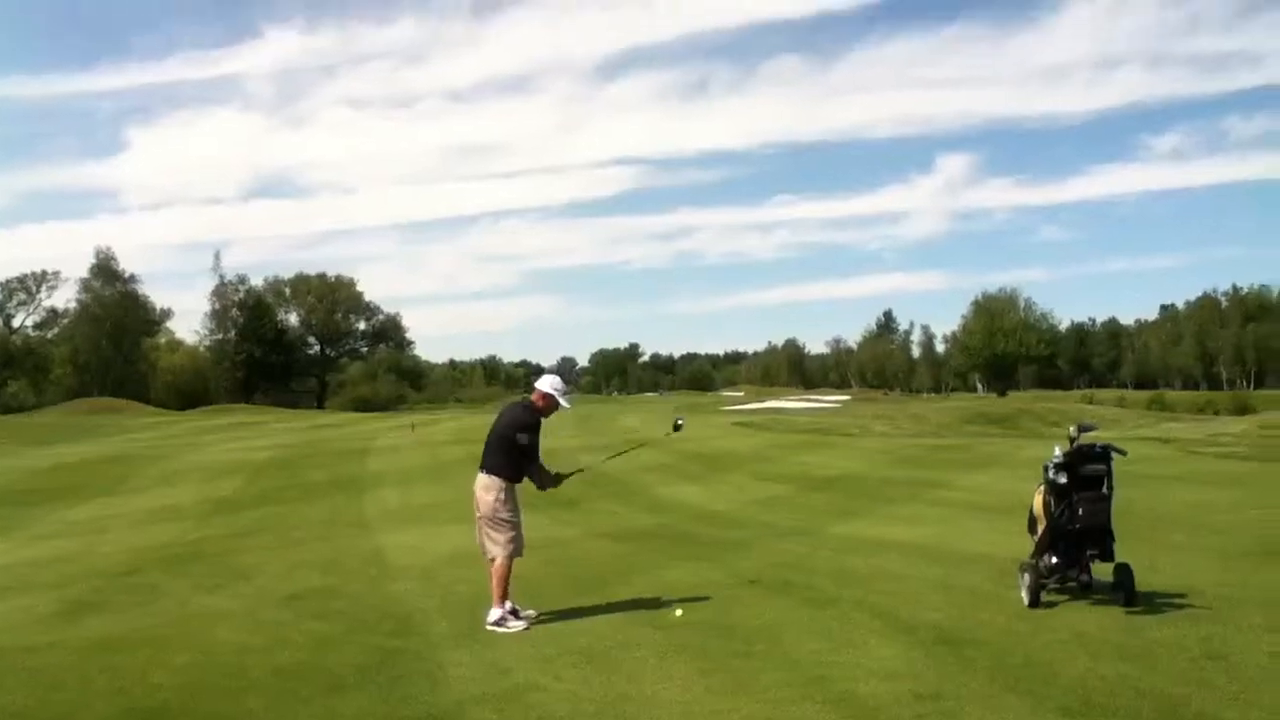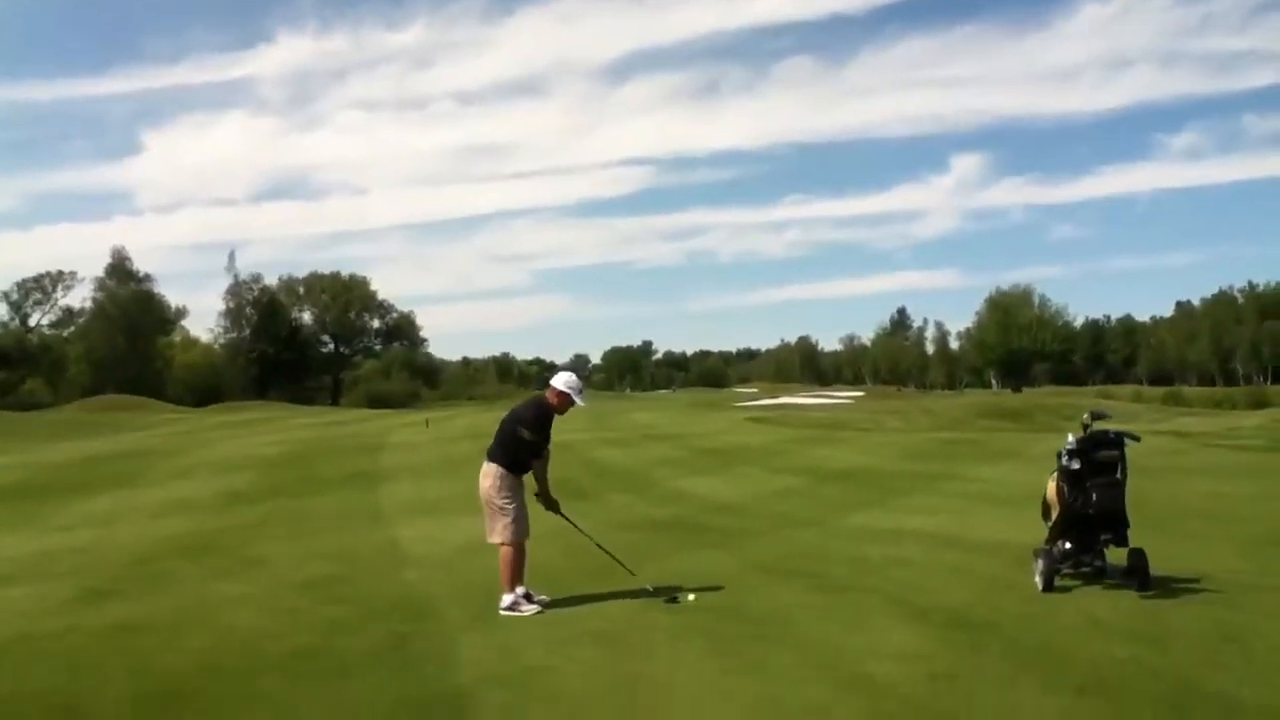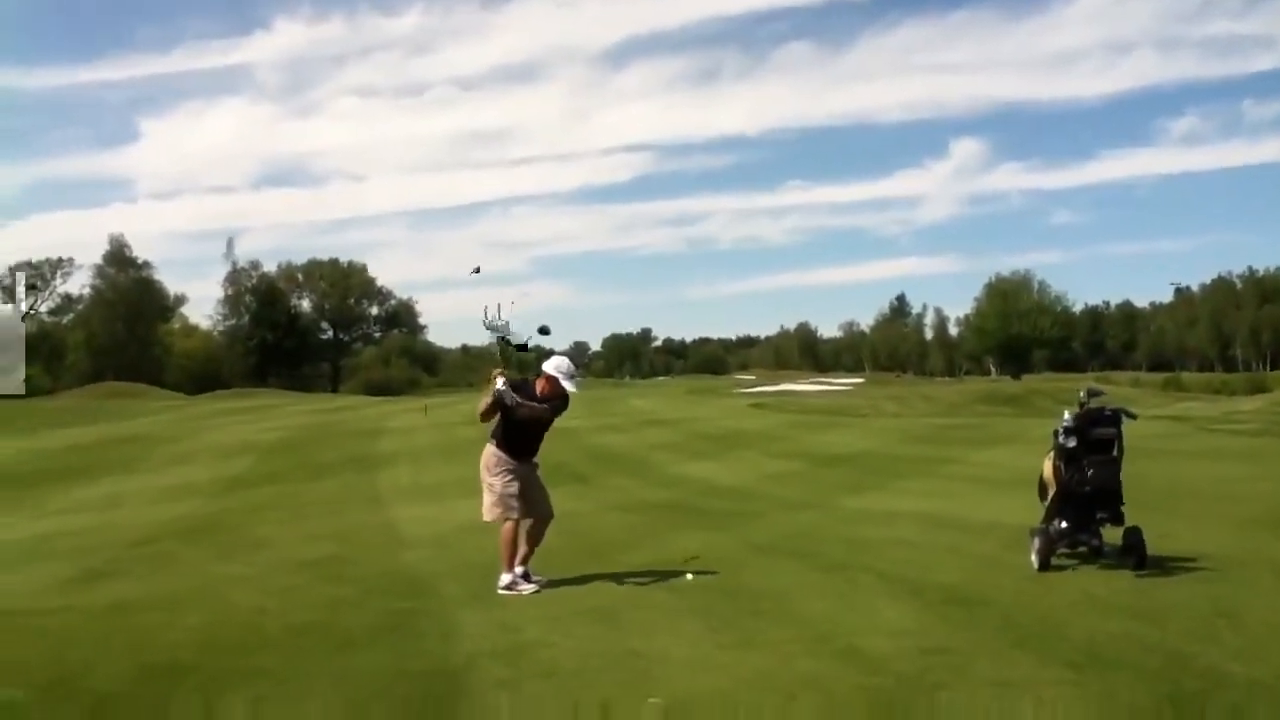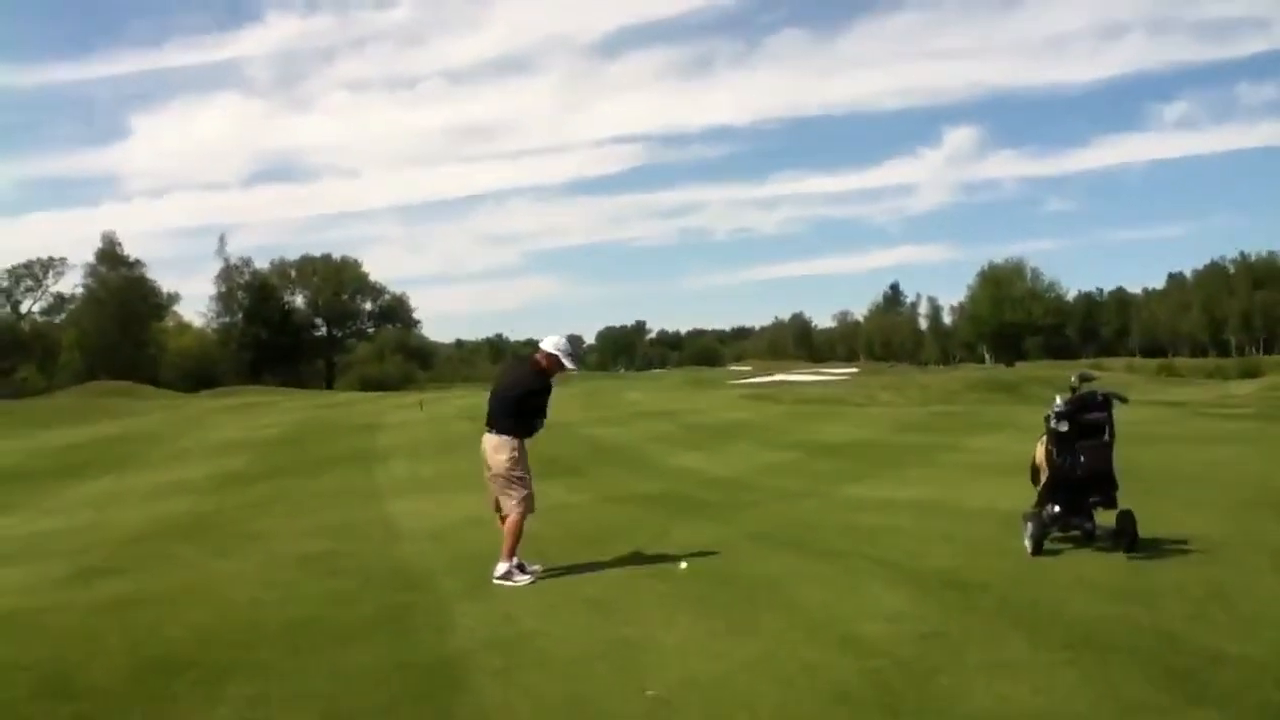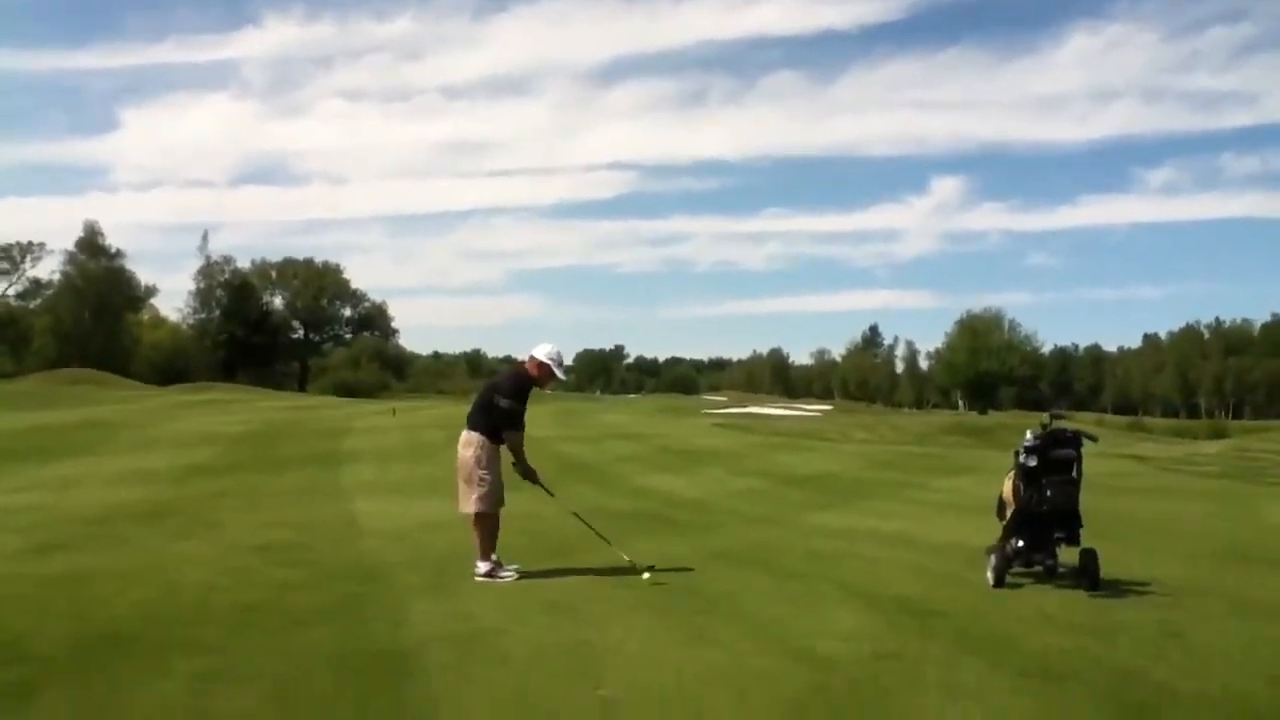
dt=1s
person 1, frame 1
left shoulder: (515, 410)
right shoulder: (527, 420)
right elbow: (531, 463)
left wrist: (542, 477)
right wrist: (550, 478)
left hip: (488, 482)
right hip: (498, 486)
left knee: (497, 550)
right knee: (505, 550)
left ankle: (504, 604)
right ankle: (496, 613)
person 1, frame 2
left shoulder: (543, 411)
right shoulder: (531, 414)
left elbow: (543, 453)
right elbow: (535, 459)
left wrist: (543, 491)
right wrist: (546, 494)
left hip: (510, 475)
right hip: (499, 475)
left knee: (519, 536)
right knee: (509, 538)
left ankle: (520, 590)
right ankle: (508, 599)
person 1, frame 3
left shoulder: (560, 399)
right shoulder: (515, 385)
left elbow: (540, 412)
right elbow: (483, 416)
left wrist: (514, 401)
right wrist: (494, 391)
left hip: (526, 461)
right hip: (499, 457)
left knee: (543, 515)
right knee: (511, 516)
left ankle: (521, 568)
right ankle: (507, 578)
person 1, frame 4
left shoulder: (513, 366)
right shoulder: (539, 381)
right elbow: (538, 421)
right wrist: (530, 425)
left hip: (492, 439)
right hip: (508, 444)
left knee: (506, 506)
right knee: (518, 507)
left ankle: (512, 560)
right ankle: (504, 567)
person 1, frame 5
left shoulder: (520, 382)
right shoulder: (512, 384)
left elbow: (515, 427)
right elbow: (508, 430)
left wrist: (521, 462)
right wrist: (522, 463)
left hip: (487, 444)
right hip: (478, 443)
left knee: (492, 505)
right knee: (483, 506)
left ankle: (490, 558)
right ankle: (484, 565)
